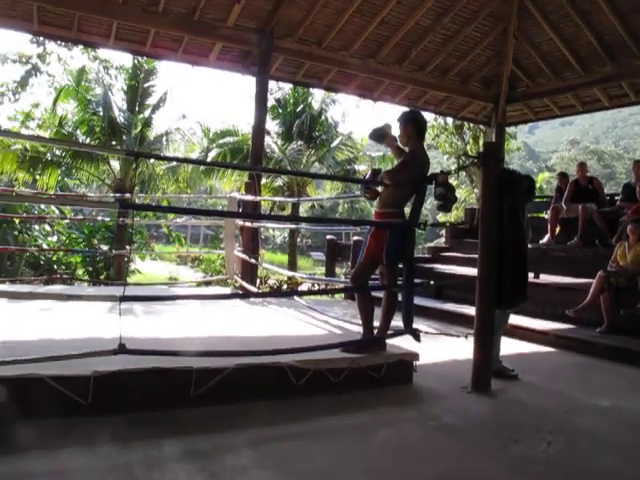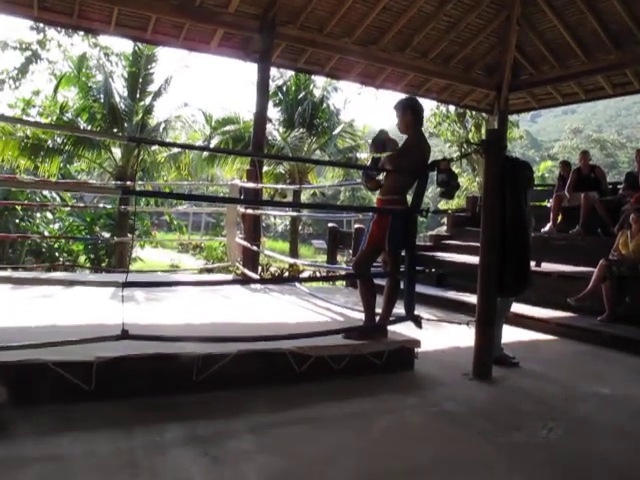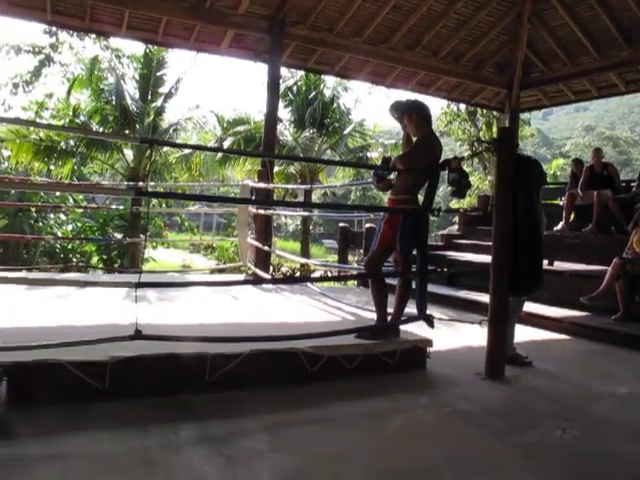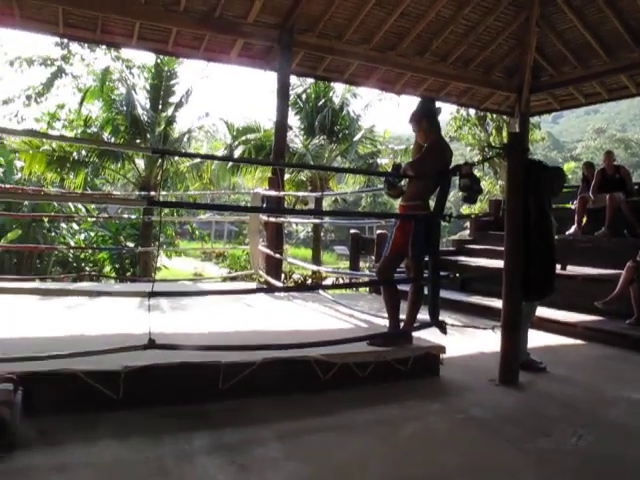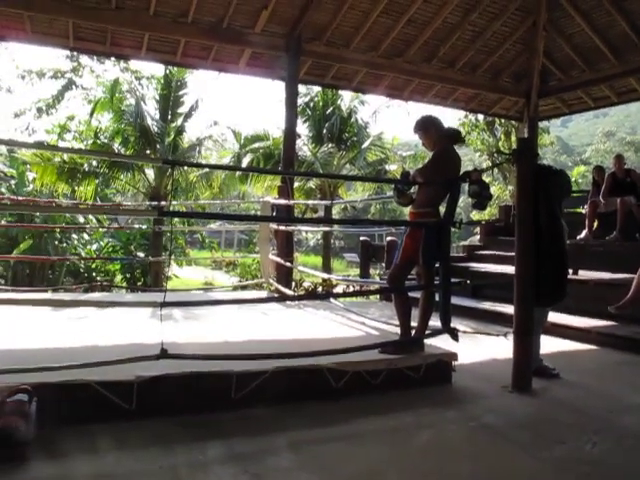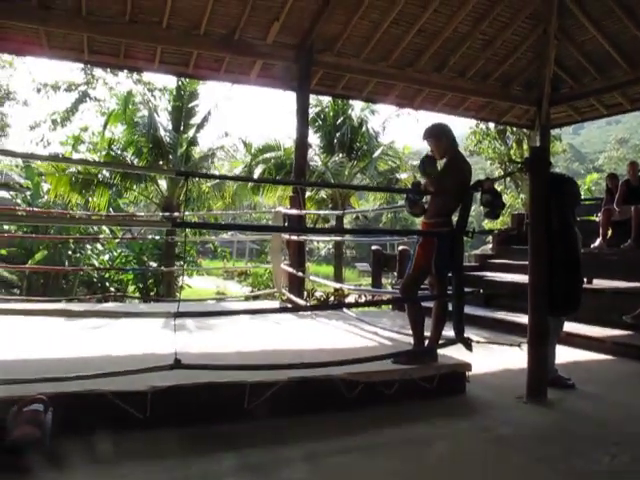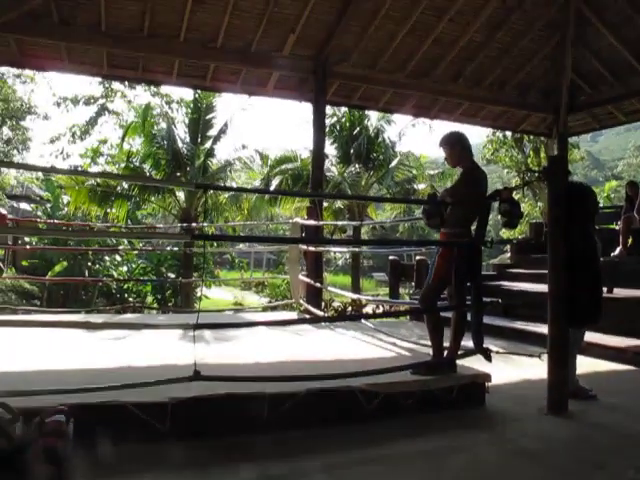
dt=0.4s
person 1, frame 1
left shoulder: (416, 155)
right shoulder: (417, 155)
left elbow: (392, 176)
left wrist: (380, 176)
right wrist: (391, 143)
left hip: (388, 223)
right hip: (393, 223)
left knee: (358, 278)
right knee: (389, 281)
left ankle: (369, 338)
right ankle: (379, 338)
person 1, frame 2
left shoulder: (415, 141)
right shoulder: (418, 142)
left elbow: (392, 162)
left wrist: (382, 161)
left hip: (390, 210)
right hip: (396, 210)
left knee: (361, 265)
right knee: (392, 269)
left ankle: (370, 324)
right ankle: (380, 325)
person 1, frame 3
left shoulder: (426, 140)
right shoulder: (428, 142)
left elbow: (402, 161)
left wrist: (392, 162)
left hip: (402, 209)
right hip: (409, 209)
left knee: (372, 264)
right knee: (403, 268)
left ankle: (383, 324)
right ankle: (393, 324)
person 1, frame 4
left shoulder: (436, 147)
right shoulder: (440, 148)
left elbow: (414, 167)
left wrist: (403, 168)
left hip: (413, 216)
right hip: (419, 215)
left knee: (384, 271)
right knee: (415, 274)
left ankle: (395, 330)
right ankle: (405, 331)
person 1, frame 5
left shoulder: (444, 153)
right shoulder: (450, 155)
left elbow: (422, 174)
left wrist: (412, 175)
left hip: (423, 223)
right hip: (431, 222)
left knee: (395, 278)
right knee: (427, 281)
left ankle: (406, 338)
right ankle: (417, 338)
person 1, frame 6
left shoulder: (454, 162)
right shoulder: (460, 164)
left elbow: (433, 185)
left wrist: (424, 184)
right wrist: (424, 207)
left hip: (436, 233)
right hip: (443, 232)
left knee: (408, 288)
right knee: (439, 290)
left ankle: (420, 349)
right ankle: (431, 348)
person 1, frame 7
left shoulder: (470, 174)
right shoulder: (477, 174)
left elbow: (448, 196)
left wrist: (440, 197)
left hip: (454, 243)
right hip: (462, 242)
left knee: (428, 298)
right knee: (458, 300)
left ankle: (439, 359)
right ankle: (450, 359)
person 2, frame 1
left shoulder: (513, 210)
right shoulder: (510, 210)
left hip: (508, 267)
right hip: (507, 267)
left knee: (500, 311)
right knee: (501, 310)
left ankle: (492, 360)
right ankle: (492, 362)
person 2, frame 2
left shoulder: (515, 197)
right shoulder: (512, 197)
right elbow: (520, 226)
left hip: (510, 252)
right hip: (510, 254)
left knee: (504, 297)
right knee: (505, 297)
left ankle: (495, 348)
right ankle: (494, 350)
person 2, frame 3
left shoulder: (526, 197)
right shoulder: (524, 197)
right elbow: (530, 226)
left hip: (522, 251)
right hip: (522, 252)
left knee: (516, 297)
right knee: (517, 296)
left ankle: (507, 348)
right ankle: (507, 350)
person 2, frame 4
left shoulder: (536, 201)
right shoulder: (535, 202)
right elbow: (540, 231)
left hip: (533, 255)
right hip: (535, 257)
left knee: (526, 304)
right knee: (528, 302)
left ankle: (520, 353)
right ankle: (520, 355)
person 2, frame 5
left shoulder: (546, 208)
right shoulder: (545, 209)
right elbow: (550, 239)
left hip: (544, 264)
right hip: (544, 266)
left knee: (537, 313)
right knee: (538, 313)
left ankle: (533, 360)
right ankle: (534, 362)
person 2, frame 6
left shoulder: (559, 219)
right shoulder: (559, 220)
right elbow: (564, 251)
left hip: (557, 276)
right hip: (558, 277)
left knee: (551, 325)
right knee: (552, 325)
left ankle: (549, 370)
right ankle: (549, 373)
person 2, frame 7
left shoulder: (571, 209)
right shoulder: (579, 209)
left hip: (575, 275)
right hip: (579, 276)
left knee: (573, 329)
right knee: (575, 329)
left ankle: (569, 380)
right ankle: (569, 382)
